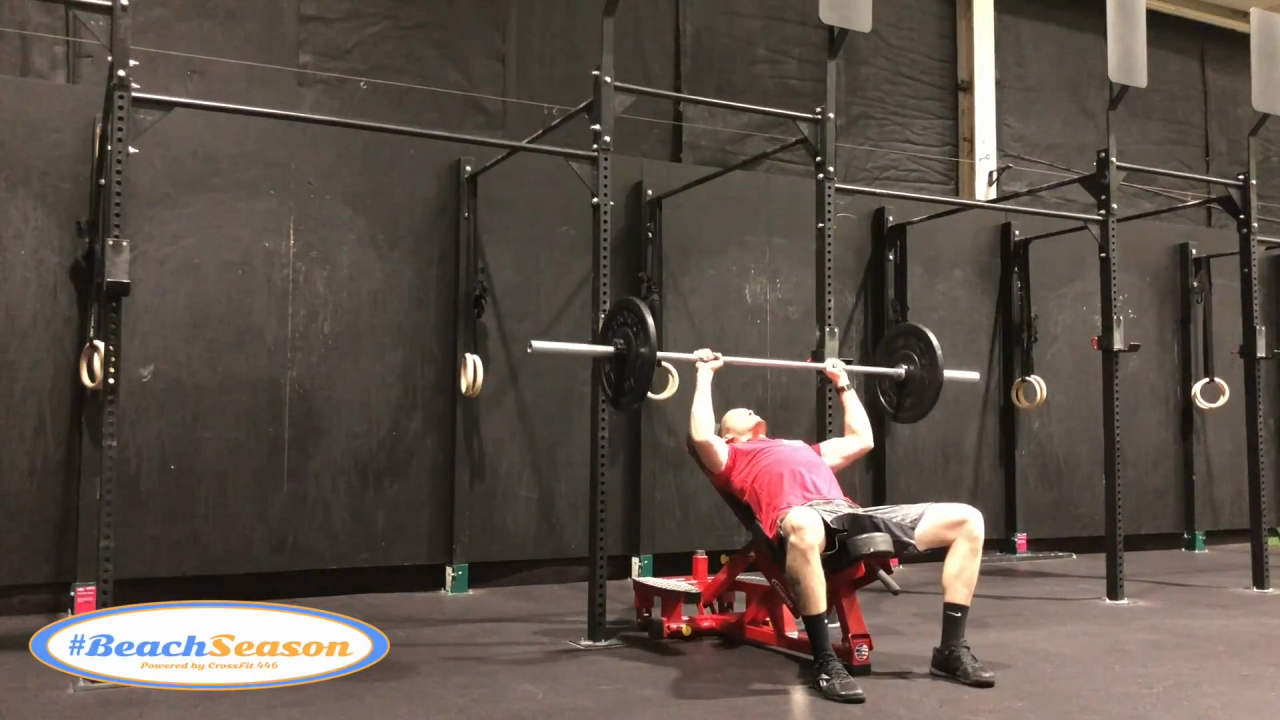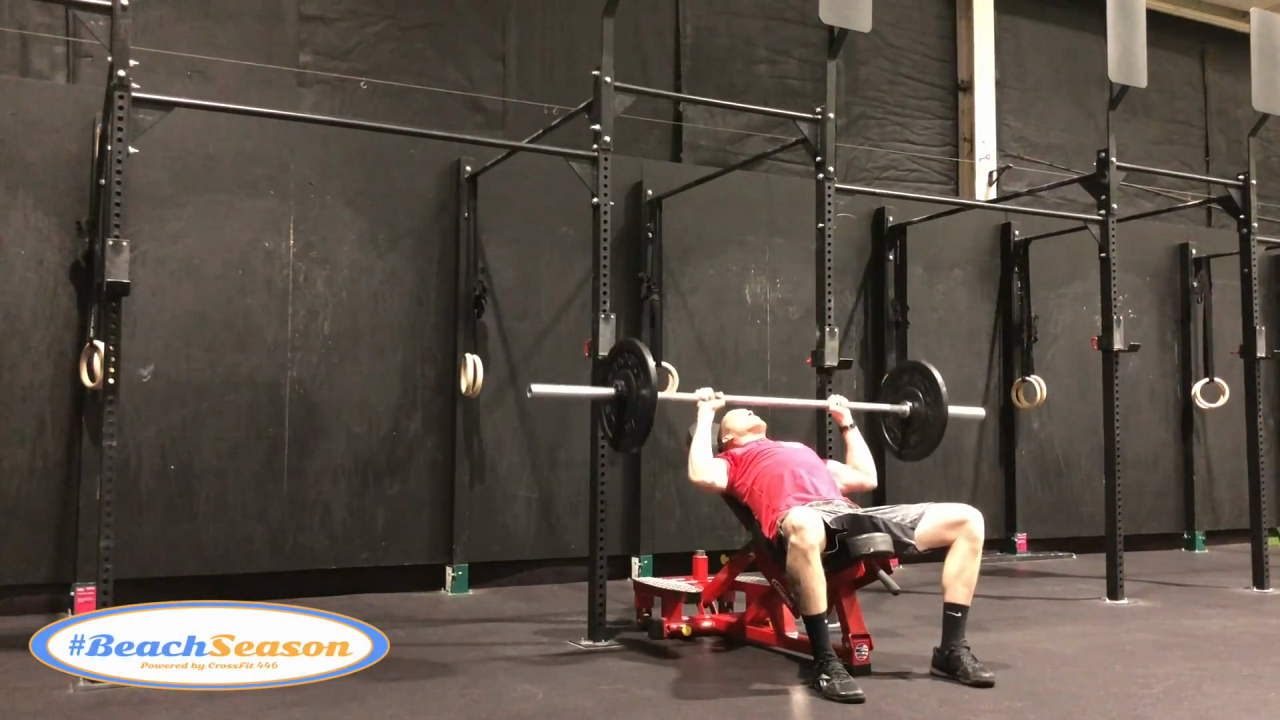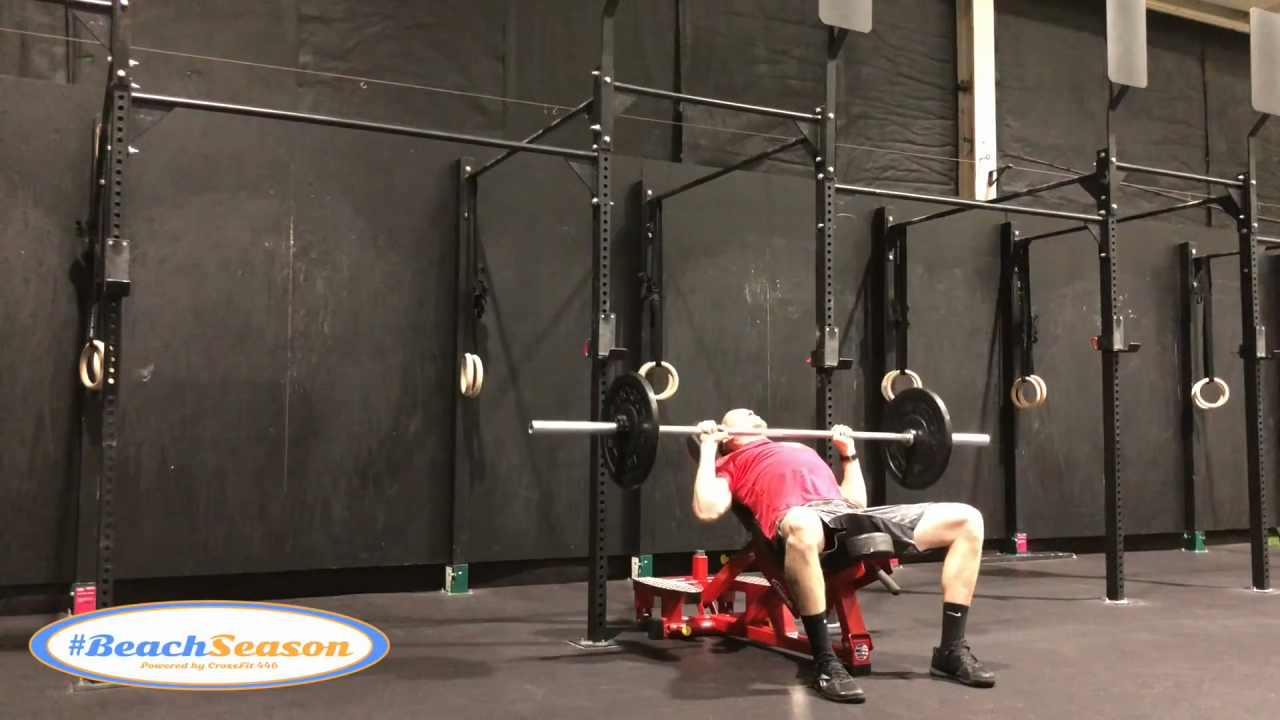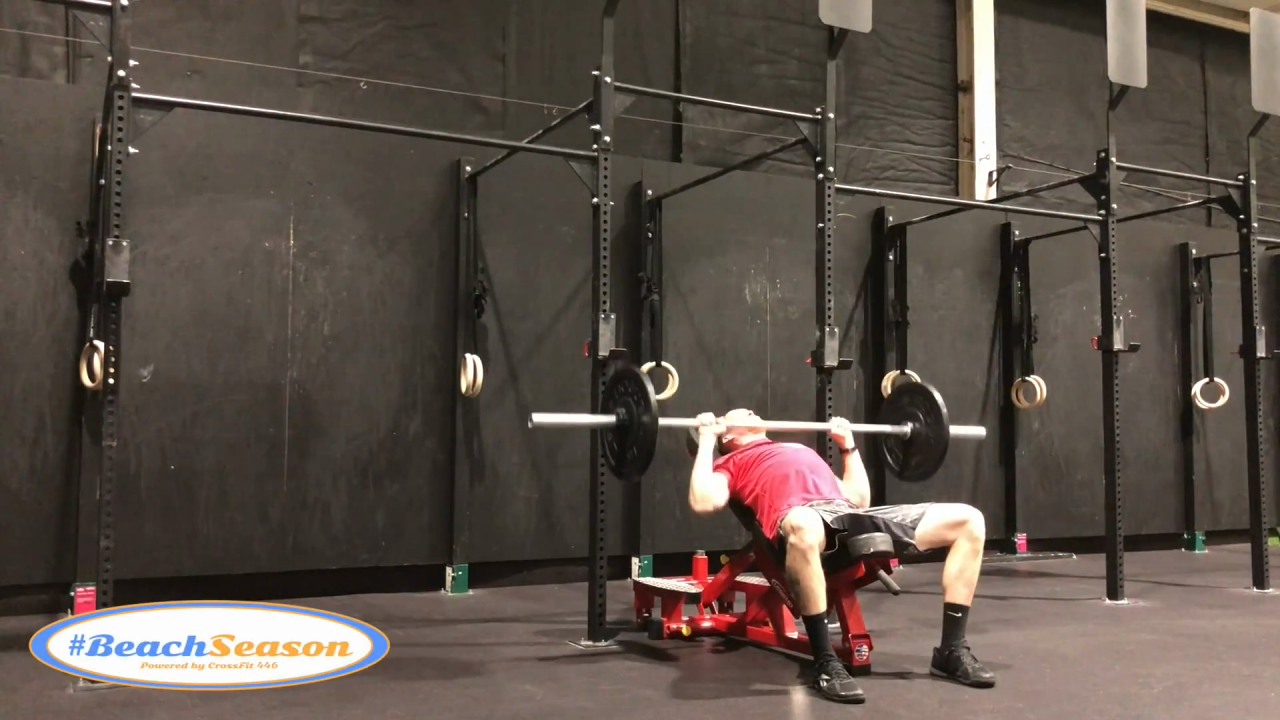
dt=0.3s
person 1, frame 1
left shoulder: (802, 450)
right shoulder: (731, 458)
left elbow: (862, 440)
right elbow: (702, 437)
left wrist: (842, 383)
right wrist: (705, 375)
left hip: (853, 515)
right hip: (802, 520)
left knee: (968, 521)
right knee: (805, 528)
left ankle: (952, 651)
right ankle: (825, 662)
person 1, frame 2
left shoulder: (801, 450)
right shoulder: (732, 461)
left elbow: (866, 477)
right elbow: (701, 475)
left wrist: (846, 421)
right wrist: (706, 413)
left hip: (851, 514)
right hip: (804, 518)
left knee: (967, 520)
right knee: (805, 525)
left ankle: (952, 650)
right ankle: (826, 662)
person 1, frame 3
left shoulder: (804, 450)
right shoulder: (730, 463)
right elbow: (707, 511)
left wrist: (848, 452)
right wrist: (708, 448)
left hip: (850, 516)
right hip: (800, 517)
left knee: (967, 520)
right knee: (802, 527)
left ankle: (952, 651)
right ankle: (826, 663)
person 1, frame 4
left shoulder: (803, 451)
right shoulder: (732, 463)
right elbow: (703, 502)
left wrist: (848, 445)
right wrist: (707, 440)
left hip: (851, 515)
right hip: (803, 519)
left knee: (967, 521)
right knee: (804, 527)
left ankle: (952, 651)
right ankle: (826, 663)
